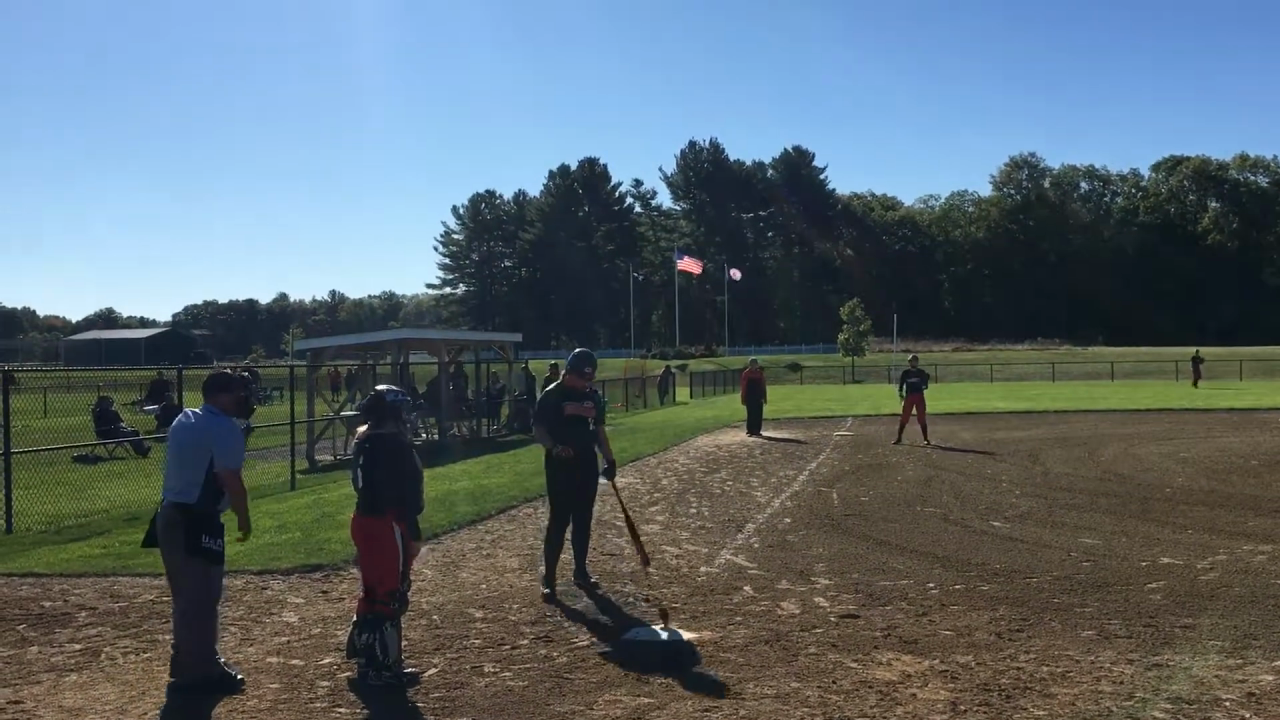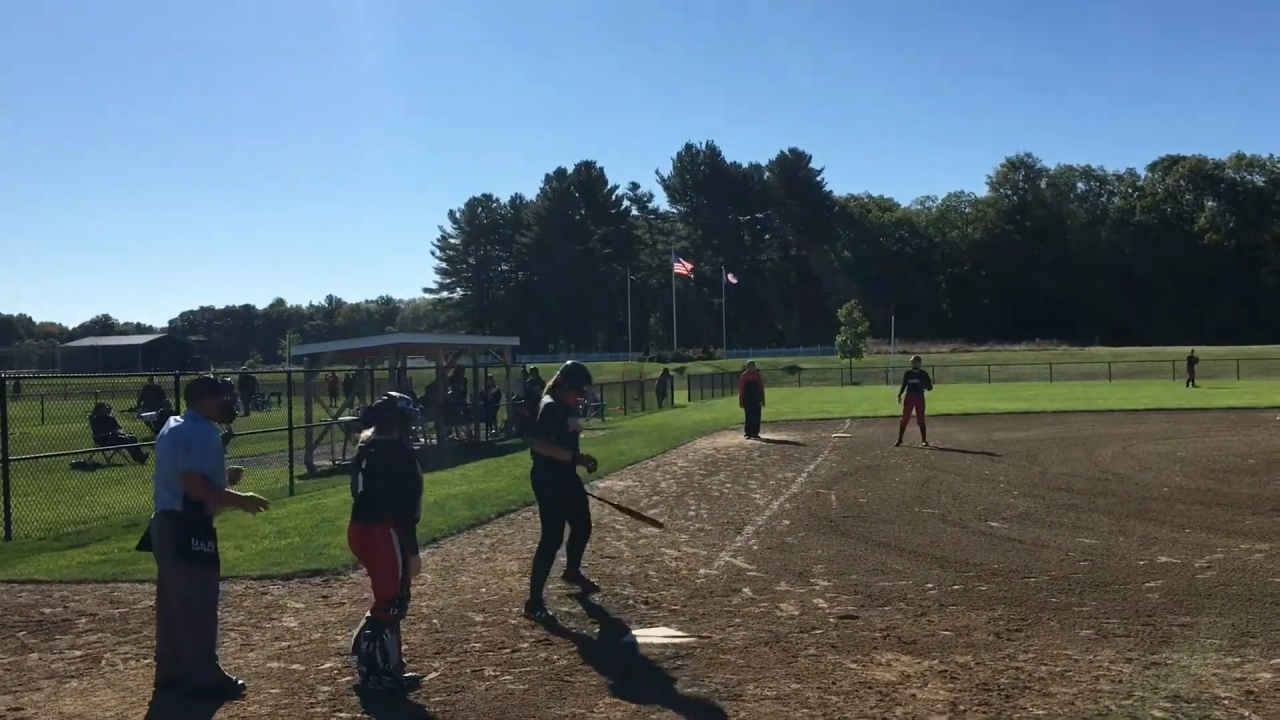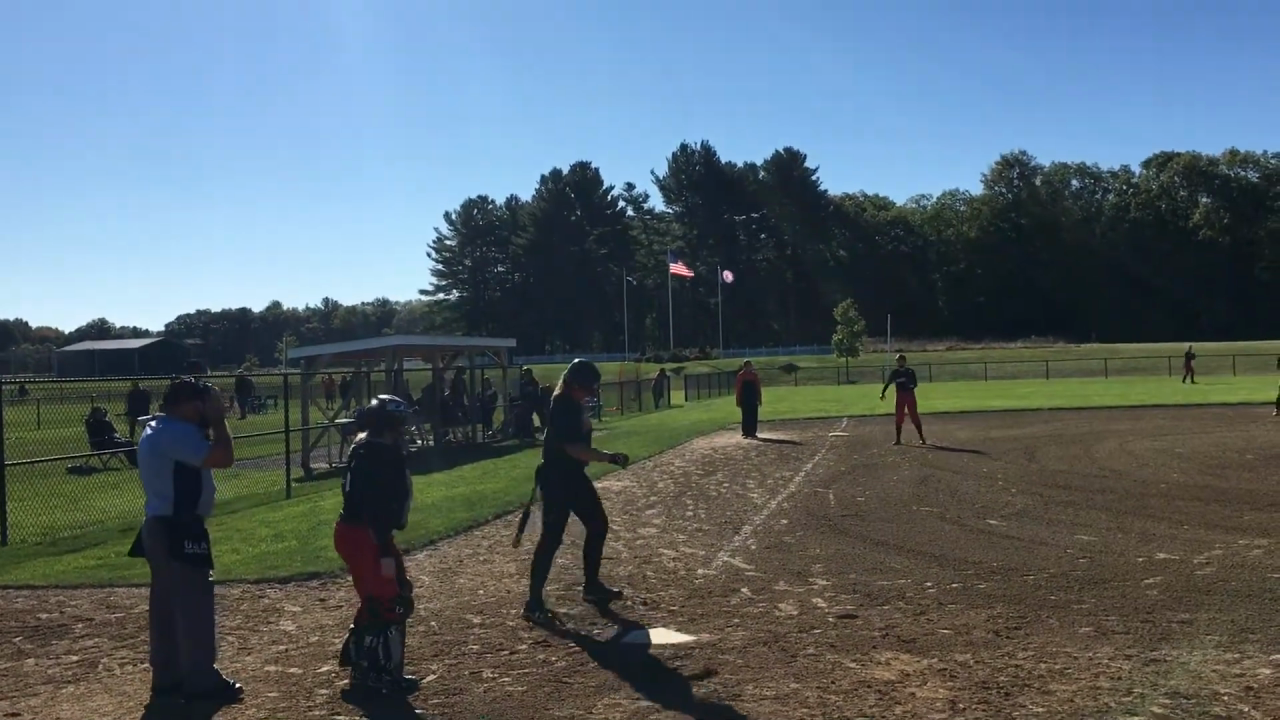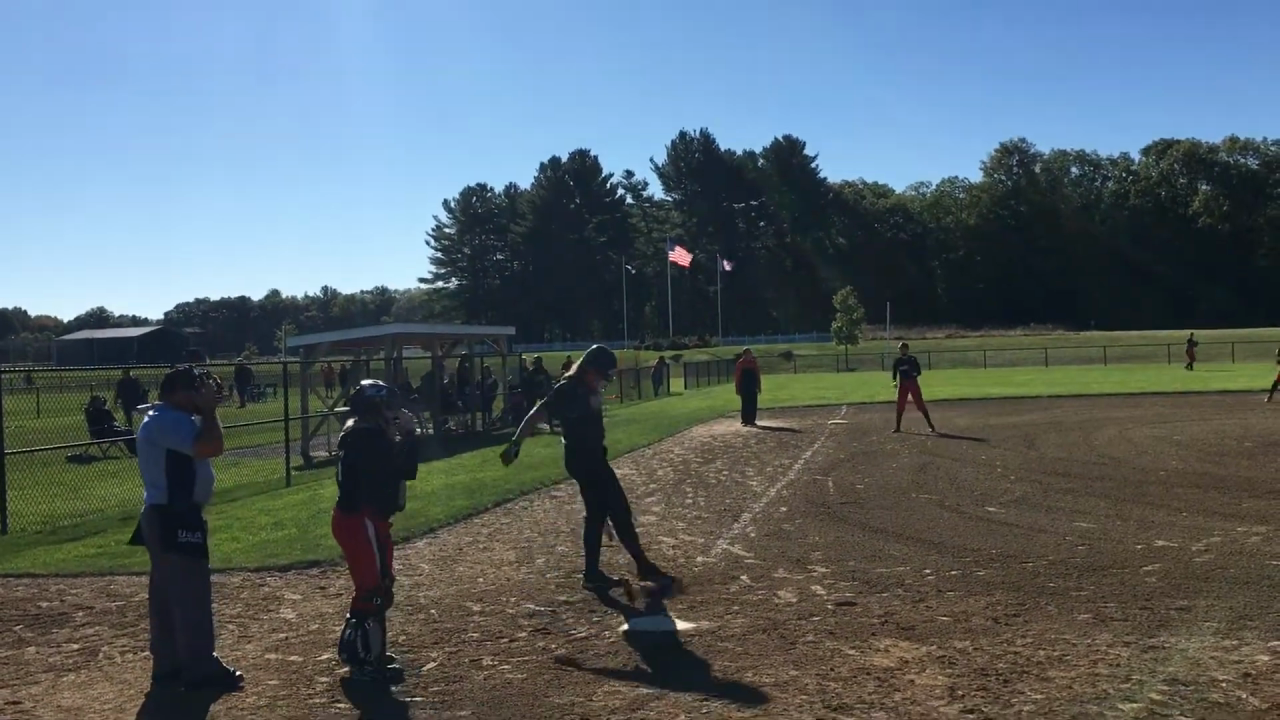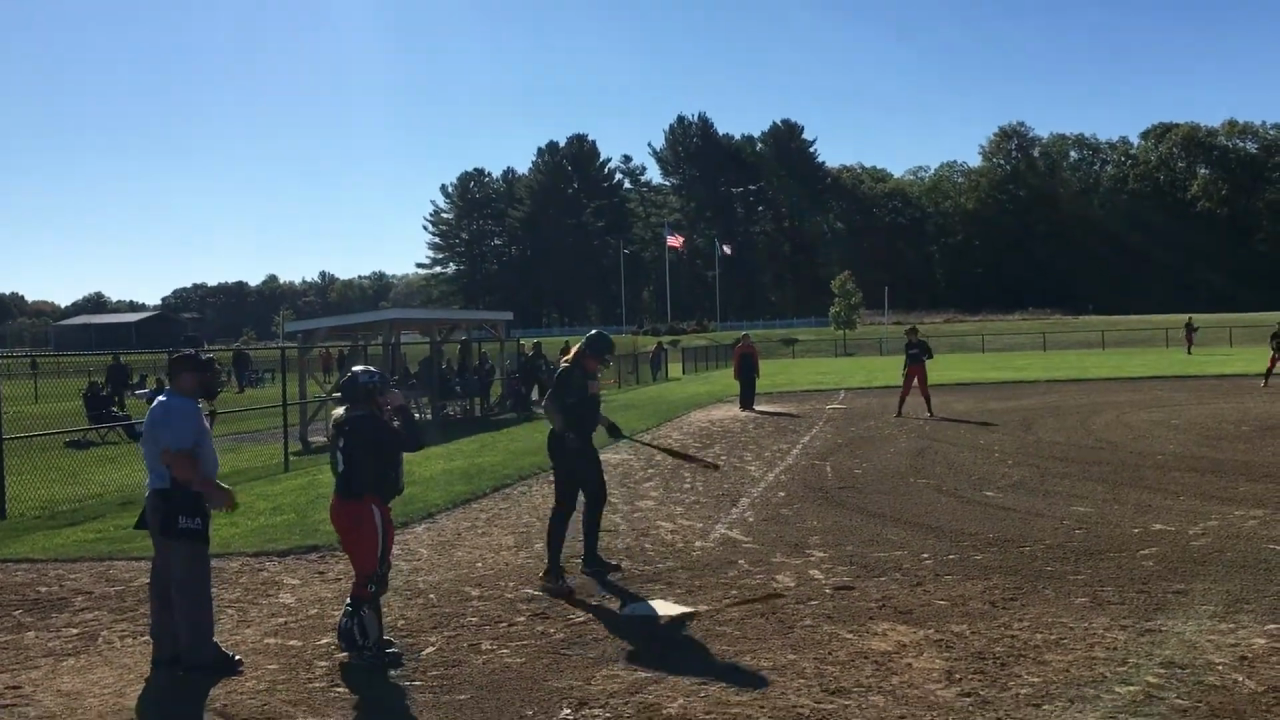
dt=0.4s
person 1, frame 1
left shoulder: (184, 419)
right shoulder: (225, 428)
right elbow: (231, 484)
right wrist: (244, 520)
left hip: (171, 516)
right hip: (197, 523)
left knee: (187, 595)
right knee: (202, 598)
left ankle: (186, 662)
right ankle: (203, 673)
person 1, frame 2
left shoulder: (174, 426)
right shoulder: (201, 431)
right elbow: (196, 486)
right wrist: (241, 500)
left hip: (167, 523)
right hip: (188, 528)
left knee: (173, 601)
right knee: (199, 602)
left ankle: (172, 671)
right ankle: (203, 677)
person 1, frame 3
left shoulder: (156, 430)
right shoulder: (177, 432)
left elbow: (205, 456)
right elbow: (223, 458)
left wrist: (208, 423)
right wrist: (217, 419)
left hip: (161, 527)
right hip: (179, 531)
left knee: (166, 604)
right knee: (195, 604)
left ankle: (168, 676)
right ankle: (202, 681)
person 1, frame 4
left shoulder: (160, 419)
right shoulder: (171, 420)
left elbow: (199, 447)
right elbow: (210, 447)
left wrist: (204, 411)
right wrist: (208, 408)
left hip: (162, 517)
right hip: (176, 520)
left knee: (166, 592)
right knee: (191, 592)
left ankle: (168, 664)
right ankle: (201, 669)
person 1, frame 5
left shoulder: (168, 405)
right shoulder: (180, 408)
right elbow: (178, 462)
right wrist: (215, 490)
left hip: (166, 503)
right hip: (179, 506)
left knee: (167, 577)
right knee: (191, 579)
left ankle: (168, 650)
right ankle: (200, 654)
person 2, frame 1
left shoulder: (365, 441)
right shoulder: (393, 445)
right elbow: (403, 495)
right wrist: (415, 535)
left hip: (365, 521)
right hip: (386, 525)
left knee: (373, 593)
right knee: (391, 597)
left ankle: (367, 660)
right ankle: (383, 667)
person 2, frame 2
left shoulder: (367, 447)
right shoulder: (397, 452)
right elbow: (401, 505)
right wrist: (412, 550)
left hip: (361, 529)
right hip: (382, 532)
left knee: (388, 596)
right knee: (392, 602)
left ankle: (369, 659)
right ankle: (382, 673)
person 2, frame 3
left shoulder: (365, 449)
right shoulder: (383, 455)
right elbow: (378, 509)
right wrist: (387, 553)
left hip: (351, 532)
right hip: (364, 535)
left knee: (374, 602)
right knee: (396, 602)
left ankle: (363, 668)
right ankle: (384, 674)
person 2, frame 4
left shoulder: (356, 434)
right shoulder: (371, 438)
left elbow: (392, 467)
right elbow: (406, 470)
left wrist: (398, 435)
right wrist: (409, 433)
left hip: (350, 518)
right hip: (365, 521)
left knee: (367, 589)
right knee: (377, 593)
left ankle: (362, 653)
right ankle: (366, 662)
person 2, frame 5
left shoulder: (344, 422)
right shoulder: (370, 425)
right elbow: (414, 442)
left wrist: (390, 412)
right wrist: (401, 407)
left hip: (345, 505)
right hip: (366, 508)
left knee: (367, 575)
right knee: (372, 578)
left ankle: (360, 636)
right ankle: (364, 647)
person 3, frame 1
left shoulder: (592, 395)
right shoulder: (552, 395)
left elbow: (598, 430)
right elbow: (538, 430)
left wrist: (609, 458)
right wrist: (553, 448)
left hip: (587, 463)
right hip: (560, 464)
left knee: (583, 519)
right knee: (559, 520)
left ankle: (580, 571)
right ankle: (549, 579)
person 3, frame 2
left shoulder: (567, 408)
right shoulder: (550, 408)
right elbow: (539, 444)
left wrist: (578, 461)
right wrist: (576, 457)
left hip: (566, 475)
right hip: (548, 477)
left knee: (582, 525)
right knee: (552, 538)
left ankle: (572, 571)
right ankle: (534, 602)
person 3, frame 3
left shoulder: (571, 404)
right shoulder: (565, 407)
left elbow: (552, 436)
right elbow: (576, 449)
left wrist: (546, 462)
right wrist: (609, 457)
left hip: (573, 475)
right hip: (558, 477)
left knee: (598, 525)
right knee: (552, 538)
left ankle: (592, 586)
right ankle: (534, 604)
person 3, frame 4
left shoulder: (591, 388)
right shoulder: (569, 388)
right elbow: (538, 414)
right wrist: (515, 443)
left hip: (592, 455)
right hip: (582, 457)
left knee: (597, 513)
right knee: (619, 508)
left ankle: (592, 574)
right ankle: (644, 567)
person 3, frame 5
left shoulder: (590, 374)
right shoulder: (568, 372)
right elbow: (550, 405)
left wrist: (606, 423)
right wrist: (564, 434)
left hip: (583, 443)
right hip: (566, 444)
left knee: (596, 498)
right knee: (566, 503)
left ankle: (591, 559)
right ankle: (552, 568)
